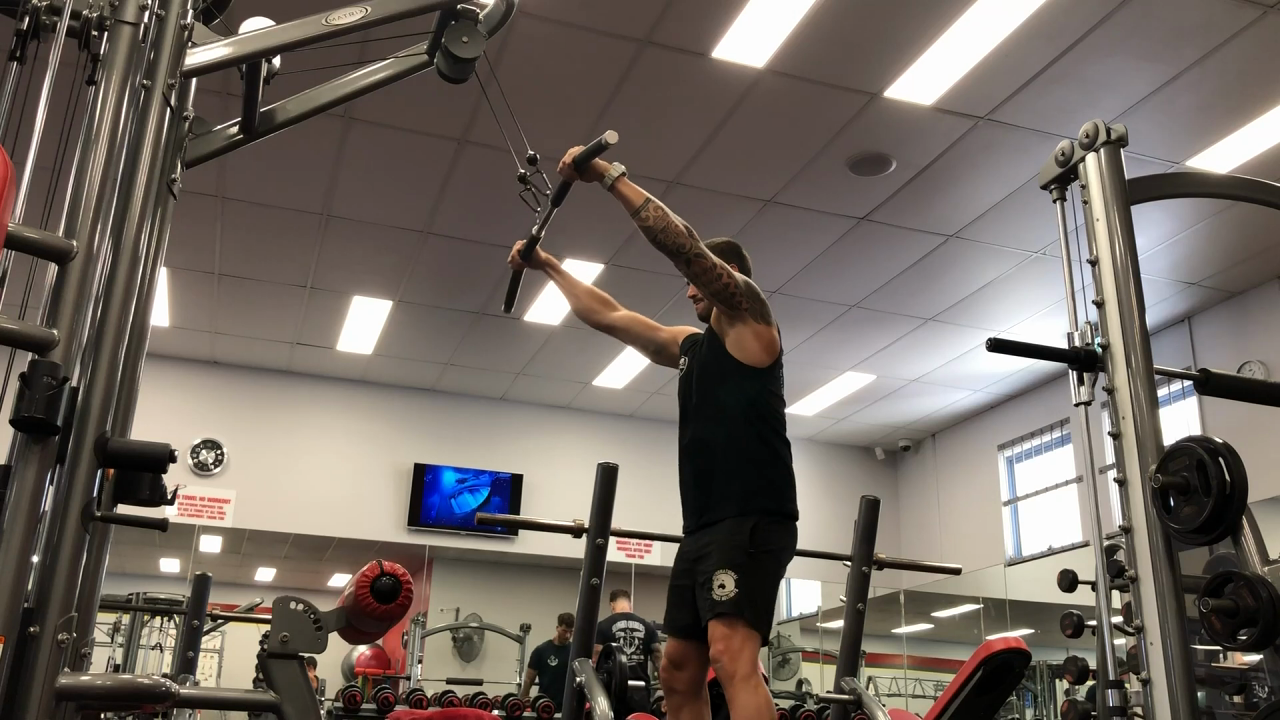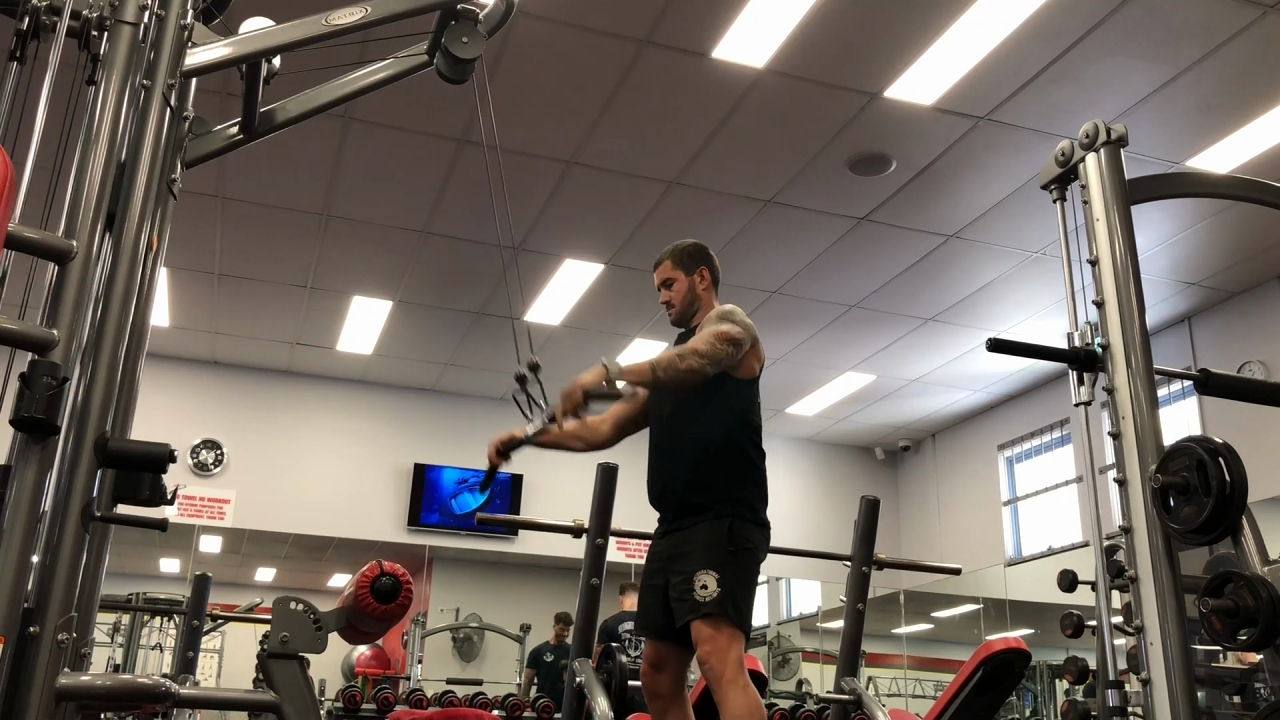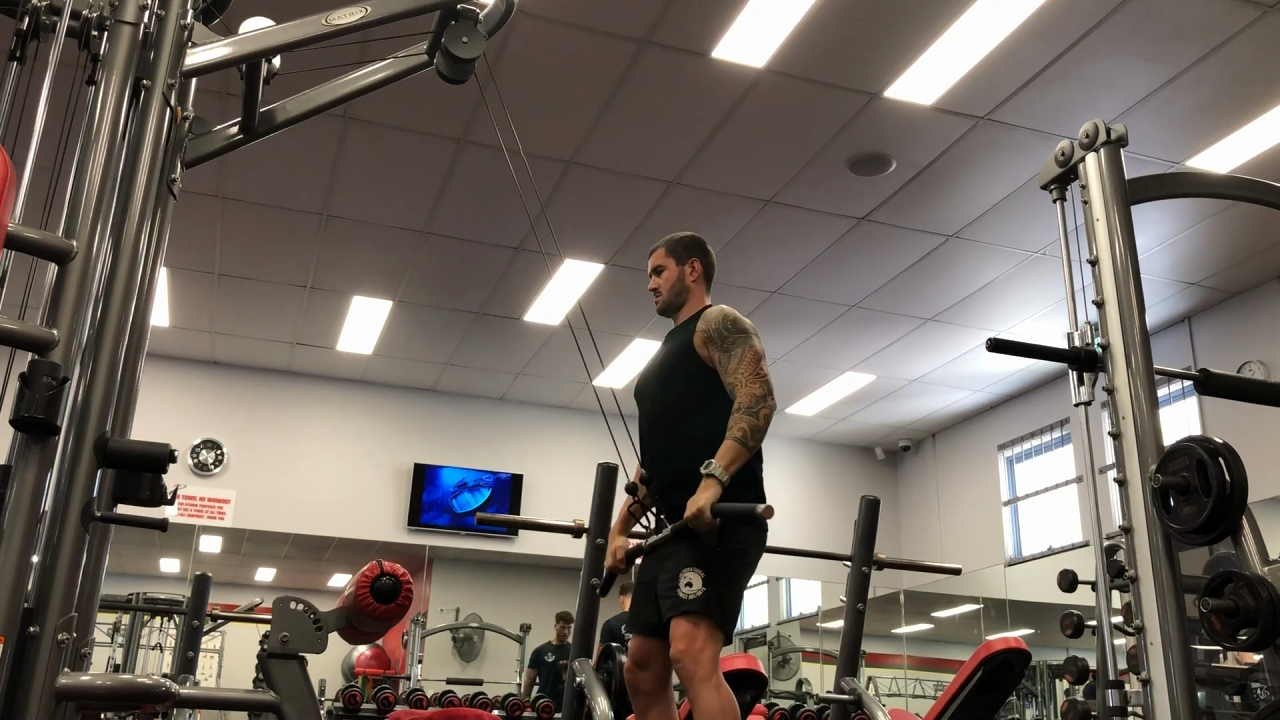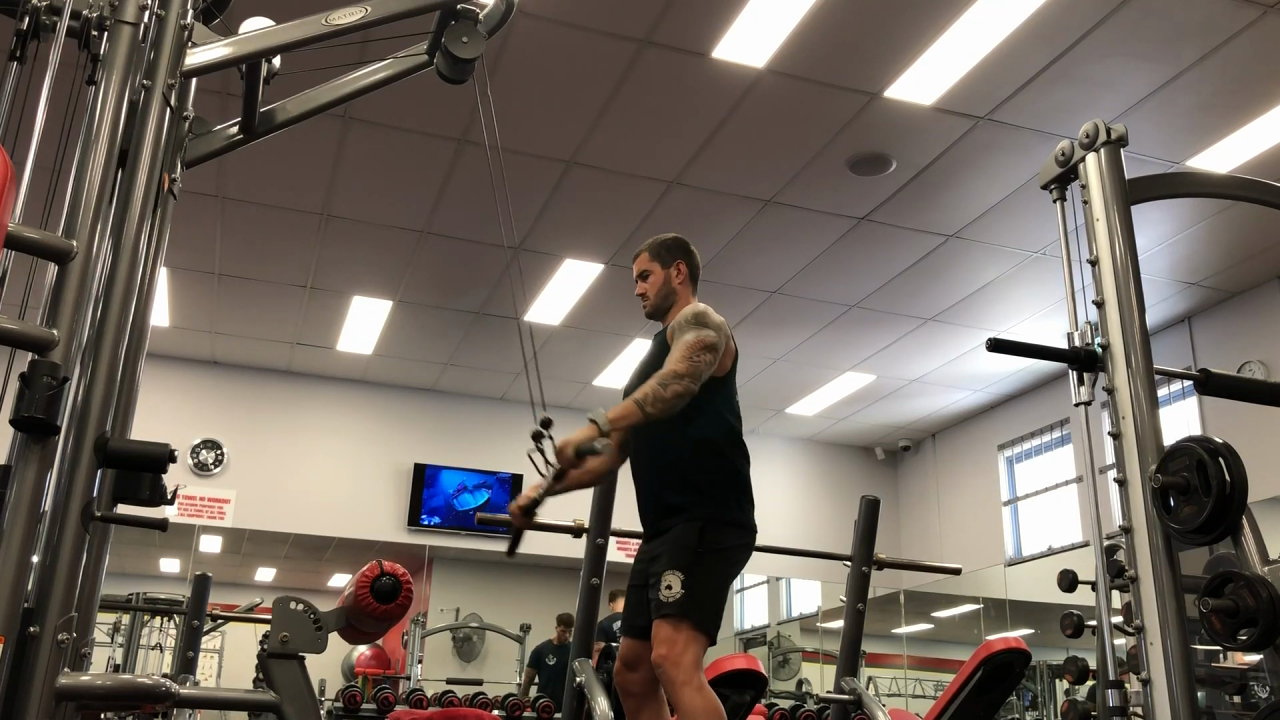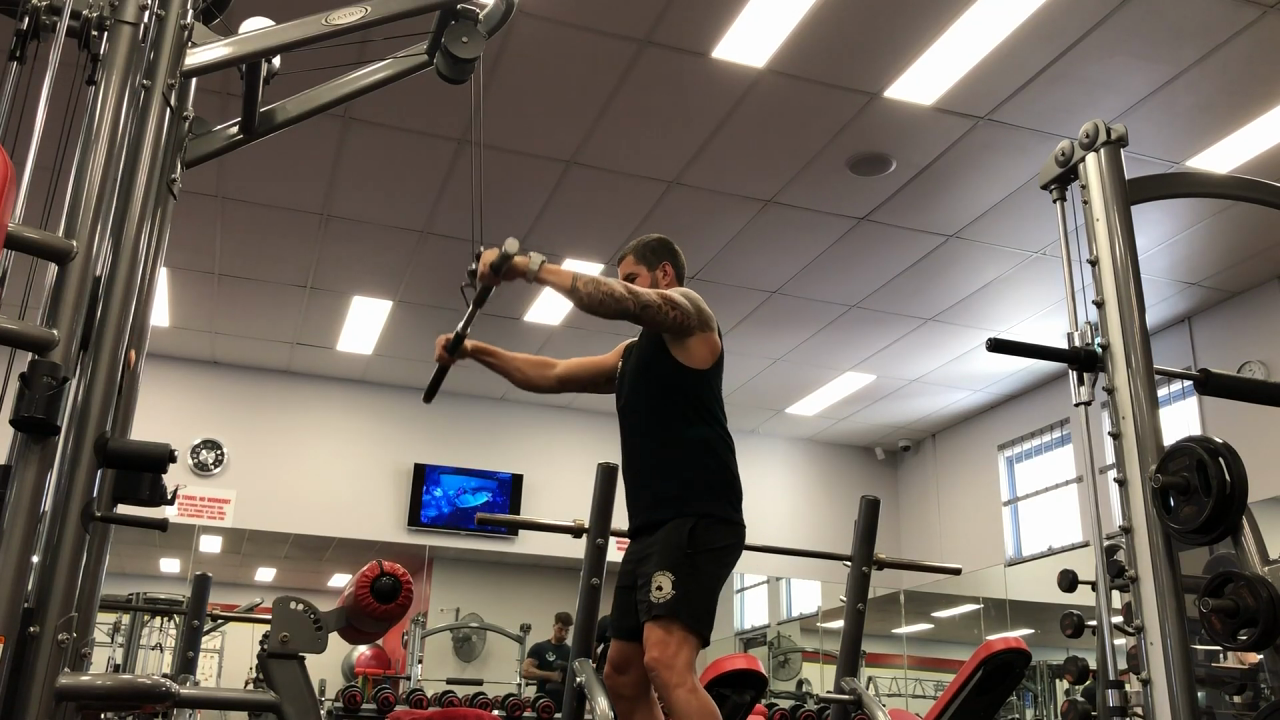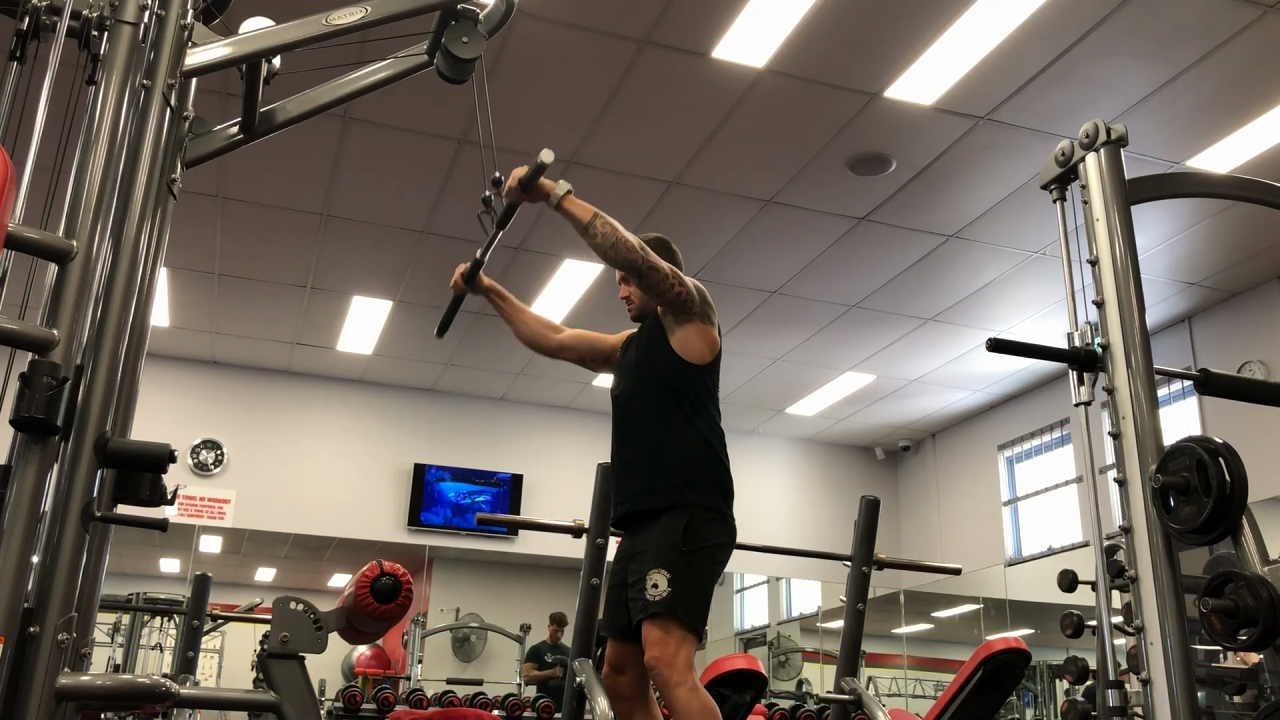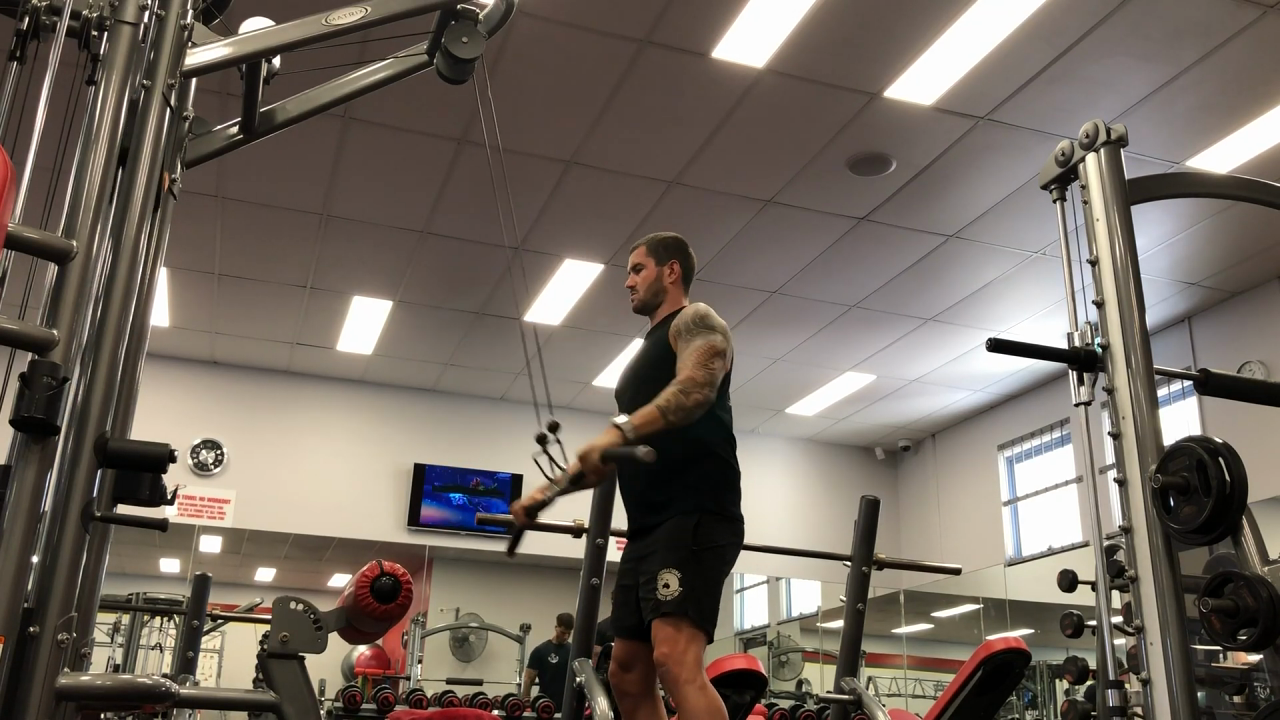
dt=0.7s
person 1, frame 1
left shoulder: (748, 316)
right shoulder: (689, 346)
left elbow: (682, 244)
right elbow: (609, 317)
left wrist: (608, 174)
right wrist: (549, 267)
left hip: (752, 521)
right hip: (704, 528)
left knee: (733, 658)
right knee: (680, 672)
person 1, frame 2
left shoulder: (729, 325)
right shoulder: (659, 374)
left elbow: (696, 360)
right elbow: (600, 432)
left wrist: (607, 371)
right wrist: (529, 435)
left hip: (724, 524)
right hip: (674, 529)
left knee: (719, 658)
right knee: (659, 676)
person 1, frame 3
left shoulder: (719, 324)
right shoulder: (666, 353)
left elbow: (757, 399)
left wrist: (712, 479)
right wrist: (621, 527)
left hip: (719, 520)
right hip: (673, 529)
left knee: (691, 656)
right knee: (643, 671)
person 1, frame 4
left shoulder: (698, 322)
right shoulder: (659, 352)
left elbow: (680, 382)
right elbow: (610, 455)
left wrist: (593, 427)
right wrist: (545, 489)
left hip: (706, 521)
right hip: (665, 529)
left knee: (674, 661)
right knee: (633, 671)
person 1, frame 5
left shoulder: (687, 314)
right shoulder: (632, 355)
left elbow: (617, 300)
right elbow: (554, 375)
left wrist: (528, 265)
right wrist: (476, 349)
left hip: (697, 520)
right hip: (654, 528)
left knee: (666, 662)
right knee: (622, 674)
person 1, frame 6
left shoulder: (689, 313)
right shoulder: (630, 348)
left elbow: (632, 254)
right elbow: (554, 340)
left wrist: (555, 193)
right wrist: (490, 292)
left hip: (687, 518)
right hip: (643, 525)
left knee: (666, 661)
right knee: (621, 674)
person 1, frame 7
left shoulder: (696, 321)
right shoulder: (648, 353)
left elbow: (695, 387)
right elbow: (609, 454)
left wrist: (619, 429)
right wrist: (545, 491)
left hip: (694, 518)
right hip: (649, 528)
left knee: (675, 661)
right knee: (628, 672)
